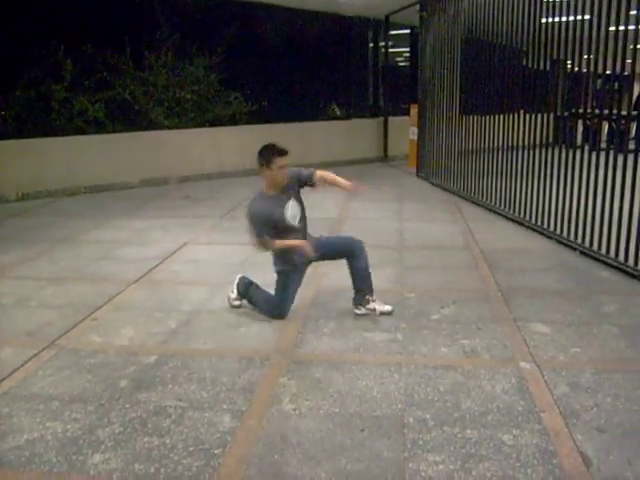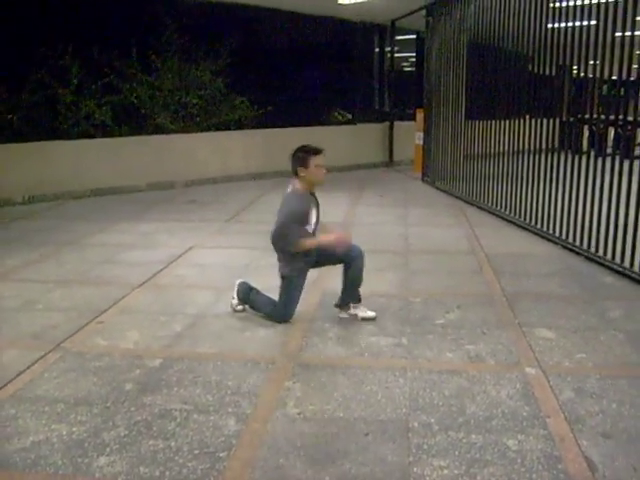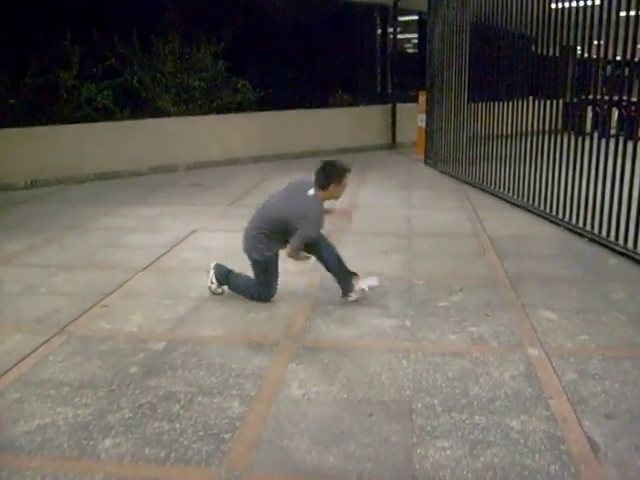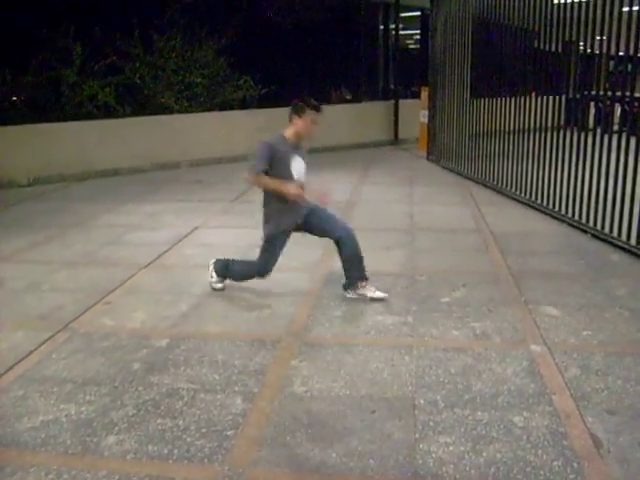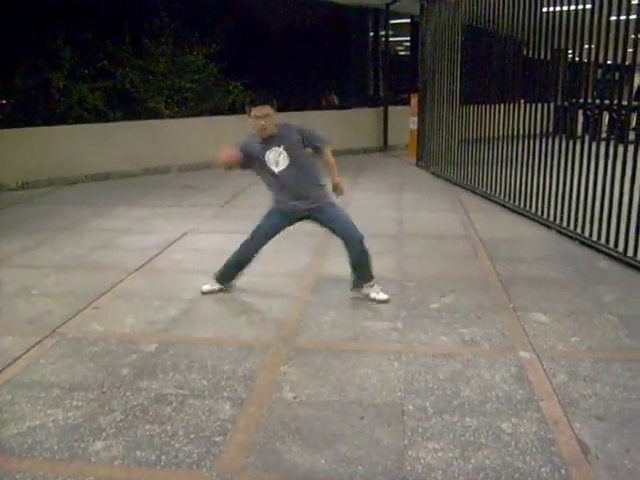
dt=0.5s
person 1, frame 1
left shoulder: (291, 177)
right shoulder: (258, 209)
left elbow: (319, 176)
right elbow: (263, 244)
left wrist: (343, 183)
right wrist: (296, 243)
left hip: (308, 243)
right hip: (290, 258)
left knee: (355, 247)
right knee: (279, 312)
left ankle: (364, 301)
right ankle: (244, 287)
person 1, frame 2
left shoulder: (305, 189)
right shoulder: (293, 207)
right elbow: (295, 244)
right wrist: (328, 239)
left hip: (312, 249)
right hip: (294, 261)
left knee: (355, 254)
right knee: (282, 315)
left ankle: (348, 305)
right ankle: (243, 292)
person 1, frame 3
left shoulder: (308, 183)
right shoulder: (312, 219)
right elbow: (292, 252)
left wrist: (328, 211)
right wrist: (303, 257)
left hip: (273, 228)
right hip: (259, 240)
left knee: (323, 247)
right knee: (265, 294)
left ankle: (350, 285)
right ankle: (221, 274)
person 1, frame 4
left shoulder: (298, 148)
right shoulder: (272, 145)
right elbow: (252, 176)
right wrist: (286, 189)
left hip: (302, 209)
right hip: (279, 217)
left knee: (345, 234)
right knee: (262, 269)
left ankle: (358, 284)
right ankle: (220, 268)
person 1, frame 5
left shoulder: (293, 131)
right shoulder: (249, 145)
left elbow: (324, 147)
right elbow: (226, 164)
left wrist: (335, 177)
right wrist: (225, 158)
left hip: (317, 199)
right hip: (286, 205)
left knee: (353, 237)
right knee: (252, 243)
left ankle: (364, 283)
right ankle: (222, 280)
